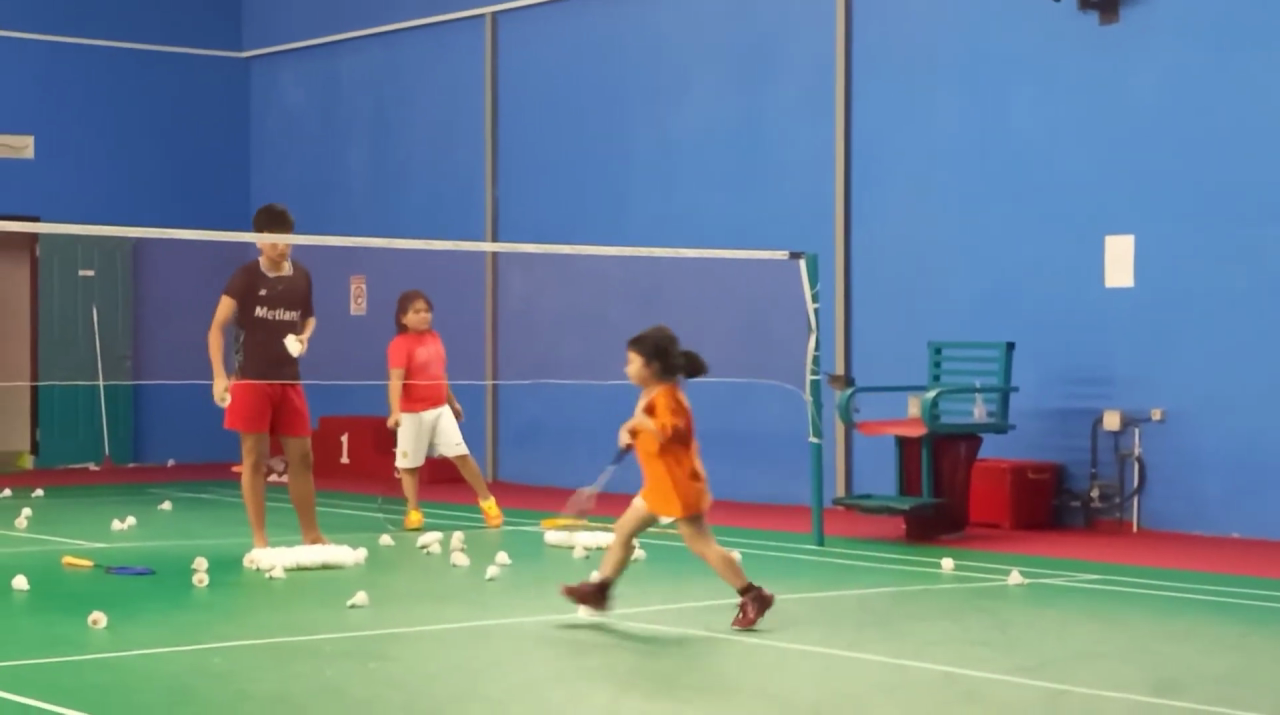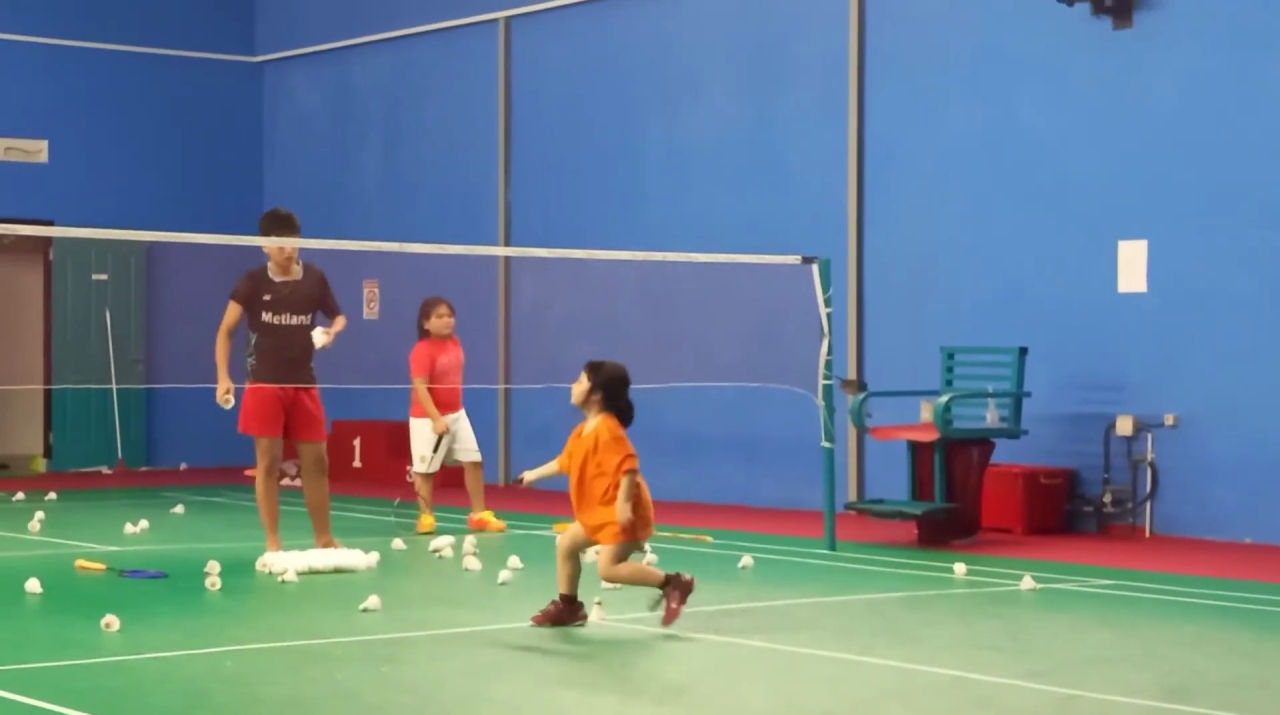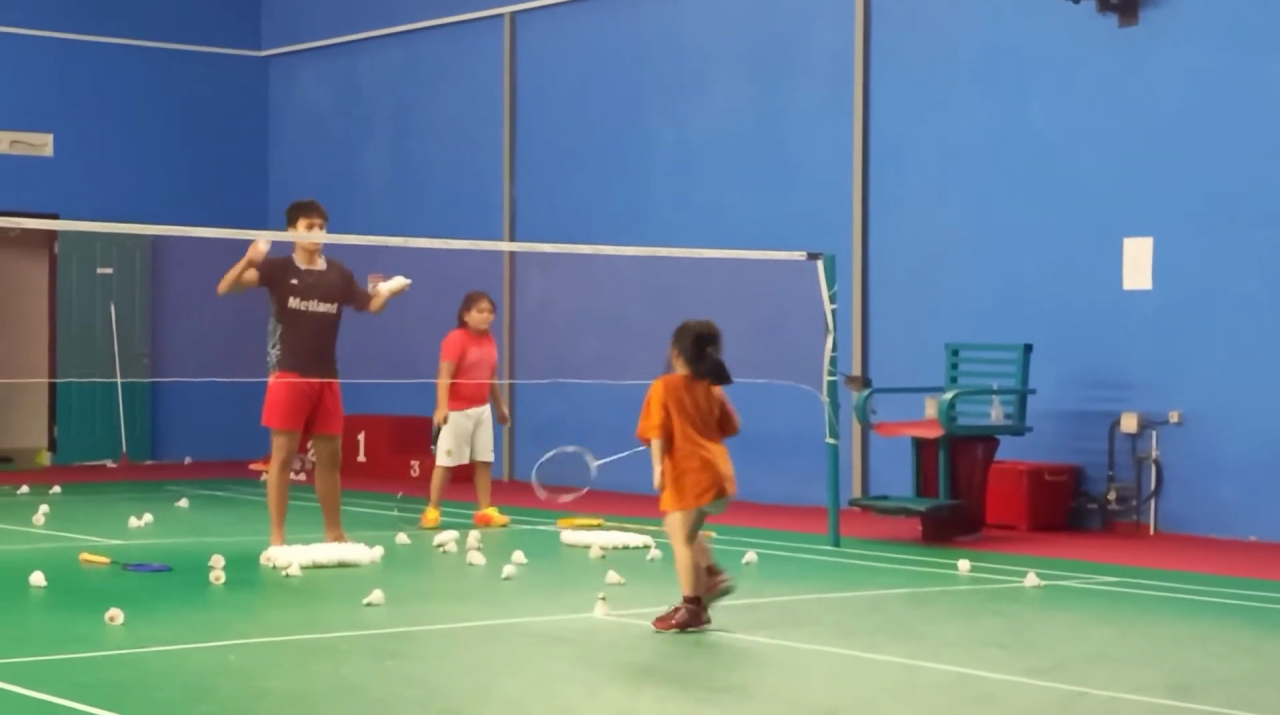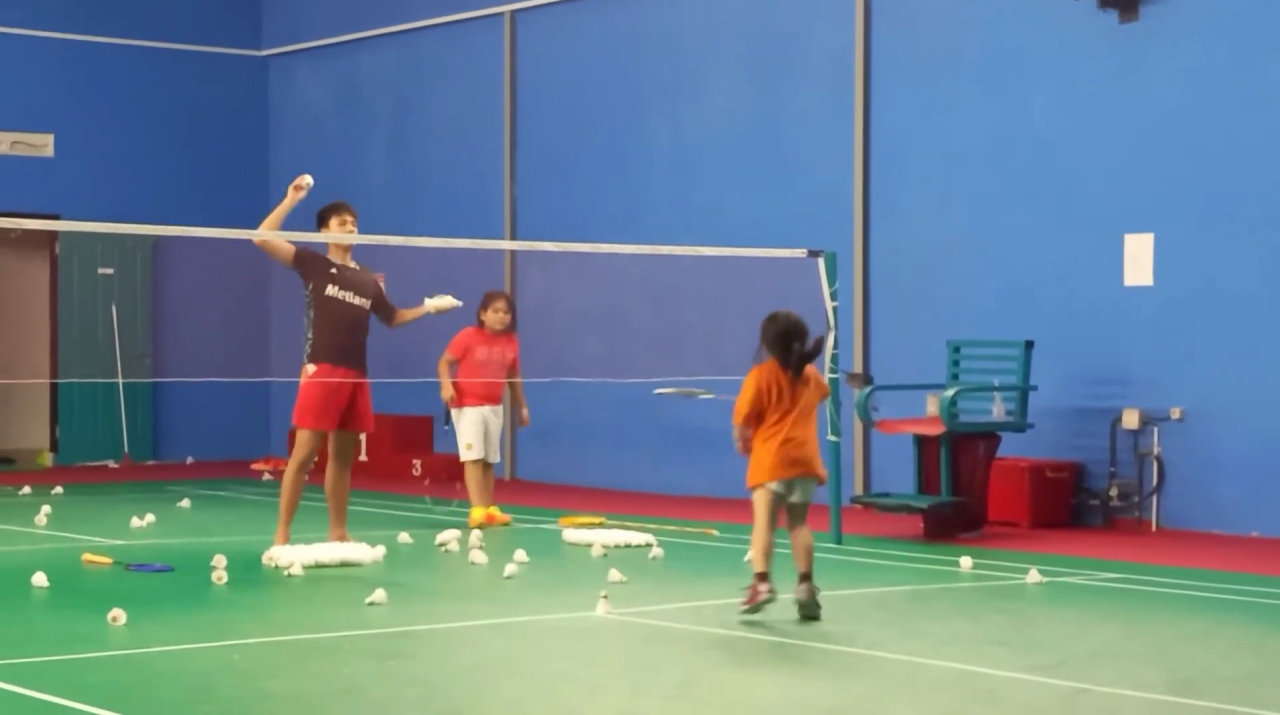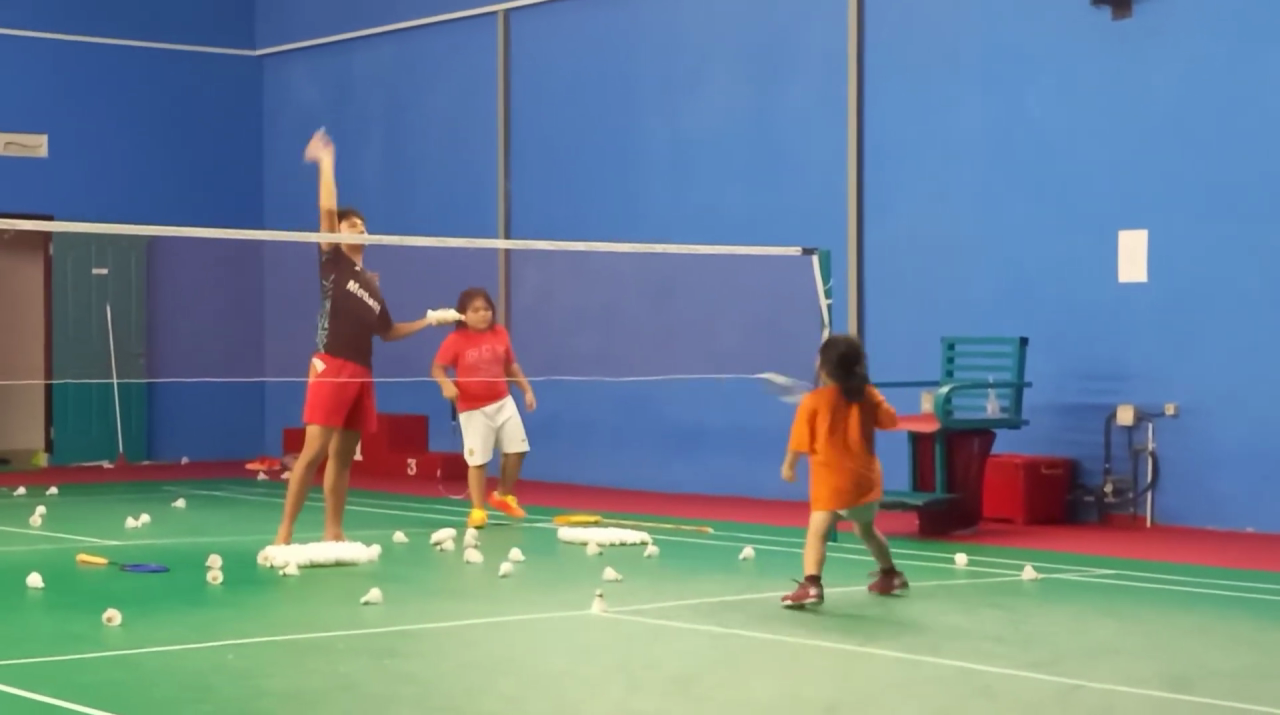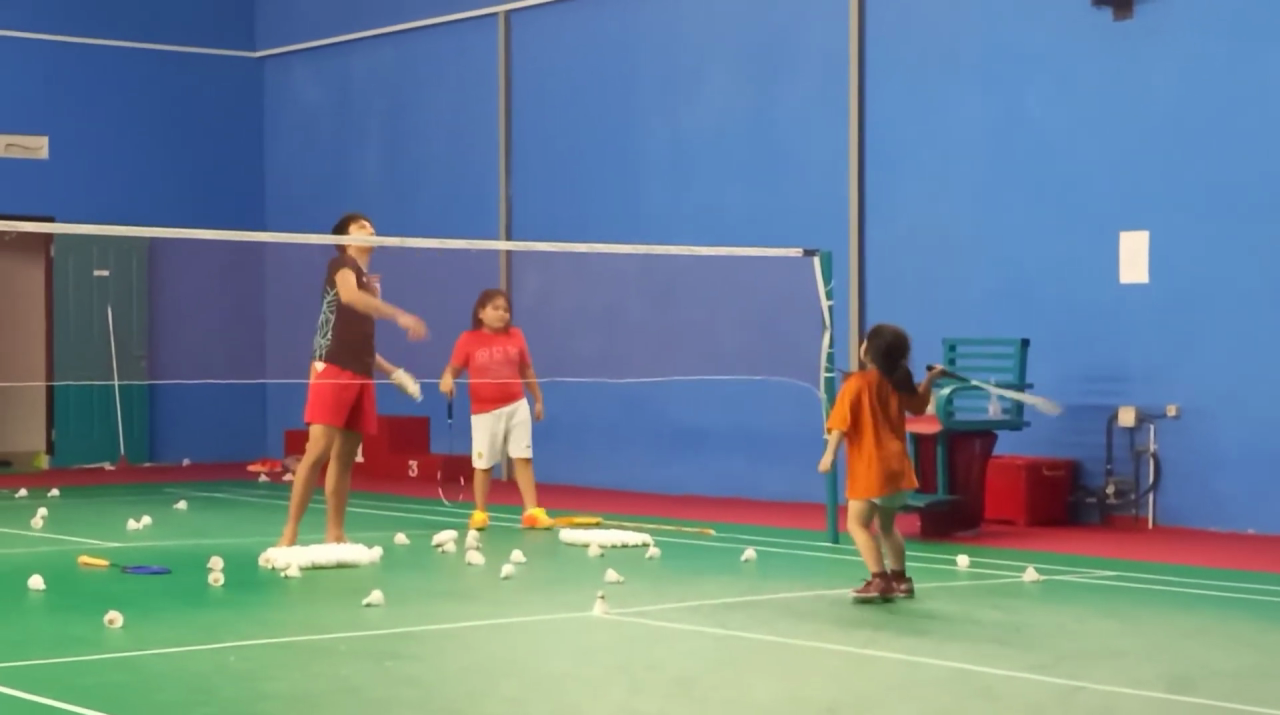
dt=0.4s
person 1, frame 1
left shoulder: (302, 276)
right shoulder: (245, 278)
right elbow: (217, 327)
left wrist: (304, 336)
right wrist: (220, 375)
left hip: (289, 381)
right hip: (251, 381)
left knee: (302, 458)
right knee: (254, 459)
left ankle: (312, 535)
right ankle: (259, 540)
person 1, frame 2
left shoulder: (315, 278)
right shoulder: (252, 282)
left elbow: (338, 316)
right elbow: (225, 331)
left wrist: (331, 331)
right wrist: (223, 377)
left hip: (304, 385)
right hip: (264, 385)
left knee: (317, 462)
right knee: (268, 464)
left ankle: (324, 539)
right ankle: (272, 543)
person 1, frame 3
left shoulder: (338, 274)
right shoulder: (278, 269)
left elbow: (371, 304)
right elbow: (224, 289)
left wrist: (390, 289)
right wrist: (247, 260)
left hip: (326, 378)
right hip: (289, 376)
left knee: (330, 457)
right knee: (283, 456)
left ankle: (334, 533)
right ankle: (277, 537)
person 1, frame 4
left shoulder: (368, 280)
right shoulder: (314, 264)
left elbow: (393, 318)
right elbow: (262, 240)
left wrist: (430, 306)
right wrist: (291, 200)
left hip: (356, 376)
right hip: (321, 372)
left knee: (342, 457)
right knee: (304, 454)
left ankle: (337, 532)
right ankle: (282, 533)
person 1, frame 5
left shoulder: (372, 286)
right shoulder: (333, 263)
left elbow: (389, 332)
right elbow: (327, 211)
left wrist: (429, 320)
right wrist: (326, 161)
left hip: (361, 375)
right hip: (331, 368)
left knee: (343, 457)
right knee: (314, 451)
left ankle: (334, 532)
right ankle: (285, 531)
person 1, frame 6
left shoulder: (371, 286)
right shoulder: (345, 265)
right elbow: (350, 296)
left wrist: (395, 372)
right wrist: (400, 316)
left hip: (362, 377)
right hip: (332, 371)
left knee: (344, 457)
right knee: (318, 451)
left ankle: (335, 534)
right ankle: (289, 533)
person 2, frame 1
left shoulder: (668, 396)
right shoulder: (652, 394)
left elbow: (668, 433)
right elbow: (638, 428)
left wrist: (639, 419)
right wrist: (629, 432)
left hip: (678, 486)
right hip: (658, 483)
left knee: (702, 545)
right knee: (624, 530)
left ankle: (753, 596)
right ankle: (600, 589)
person 2, frame 2
left shoulder: (608, 429)
right shoulder: (582, 429)
left elbow: (628, 467)
right elbow: (565, 462)
left wrist: (624, 503)
right wrist: (533, 473)
left hip: (620, 511)
right hip: (595, 511)
left knee: (608, 568)
right knee: (566, 546)
left ankle: (673, 583)
right ankle: (569, 606)
person 2, frame 3
left shoulder: (664, 387)
right shoulder: (713, 390)
left elbow: (656, 431)
right elbow: (730, 428)
left wrist: (657, 466)
left hip: (690, 476)
right hip: (715, 471)
left knee: (681, 539)
right knee: (687, 534)
left ankle: (693, 608)
right ankle: (714, 577)
person 2, frame 4
left shoulder: (760, 375)
right shoulder: (810, 373)
left elbow: (744, 417)
right elbow: (821, 392)
left wrist: (742, 440)
left hip: (770, 460)
right hip: (803, 458)
left knee: (764, 523)
right knee: (798, 525)
left ankle: (762, 584)
right ankle: (806, 584)
person 2, frame 5
left shoulder: (812, 401)
right shoulder: (866, 395)
left elbow: (799, 443)
right elbow: (890, 420)
left wrist: (788, 466)
left hip: (833, 482)
right hip: (865, 479)
left knee: (816, 534)
right knee: (866, 528)
left ankle: (811, 585)
right ankle: (890, 575)
person 2, frame 6
left shoulder: (857, 383)
right shoulder: (901, 384)
left elbow: (841, 423)
right elbow: (919, 406)
left wrist: (829, 453)
right wrist: (930, 380)
left hip: (870, 469)
right hip: (896, 468)
left knee: (858, 524)
right knee: (886, 525)
left ankle: (880, 579)
right ankle: (899, 579)
person 3, frame 1
left shoulder: (435, 338)
right shoulder: (400, 344)
right elbow: (395, 380)
left wrist: (453, 402)
right wrist: (395, 411)
left hip: (441, 410)
right hip: (412, 414)
left knee: (461, 454)
right knee: (409, 464)
left ankle: (487, 501)
right ankle: (413, 512)
person 3, frame 2
left shoulder: (455, 343)
right shoulder: (422, 350)
right elbow: (420, 388)
right wrist: (436, 418)
left hip: (457, 414)
right hip: (427, 418)
left knee: (474, 460)
right knee: (425, 468)
left ankle: (479, 514)
right ankle: (425, 516)
person 3, frame 3
left shoulder: (489, 341)
right shoulder: (456, 339)
right elbow: (445, 375)
left wrist: (500, 405)
right wrist: (442, 407)
left hip: (482, 409)
right hip: (456, 410)
left knee: (484, 460)
right knee: (446, 461)
left ankle: (485, 510)
right ankle: (432, 510)
person 3, frame 4
left shoulder: (511, 341)
right shoulder: (468, 336)
left elbow: (513, 377)
right elbow: (444, 362)
left wrist: (522, 406)
right wrist: (446, 386)
left hip: (494, 407)
right hip: (467, 406)
left knee: (489, 460)
right knee: (473, 456)
left ankle: (489, 508)
right ankle: (477, 510)
person 3, frame 5
left shoulder: (500, 333)
right shoulder: (455, 340)
left elbow: (511, 365)
right elbow: (437, 368)
left wrist: (527, 390)
right wrist: (446, 384)
left hip: (503, 402)
right hip: (473, 408)
left knee: (517, 450)
right knee: (477, 460)
left ankle: (503, 495)
right ankle: (478, 510)
person 3, frame 6
left shoulder: (516, 336)
right shoulder: (468, 340)
left elbow: (526, 370)
right elbow: (452, 368)
left wrist: (538, 399)
right wrist: (447, 379)
left hip: (516, 406)
right hip: (484, 410)
left knee: (522, 458)
right knee: (483, 463)
left ankle: (532, 511)
right ankle: (479, 512)
